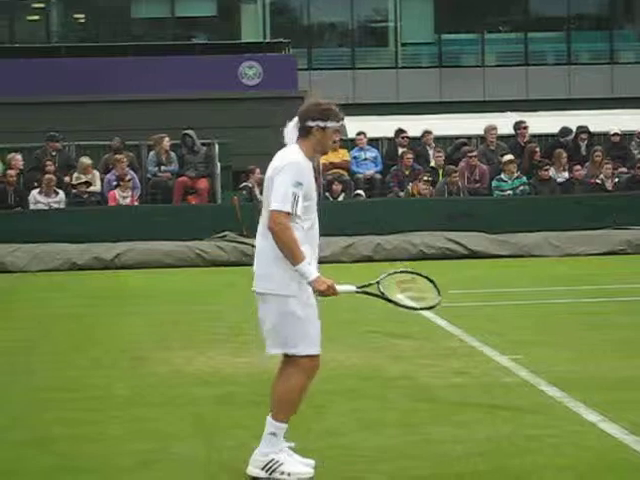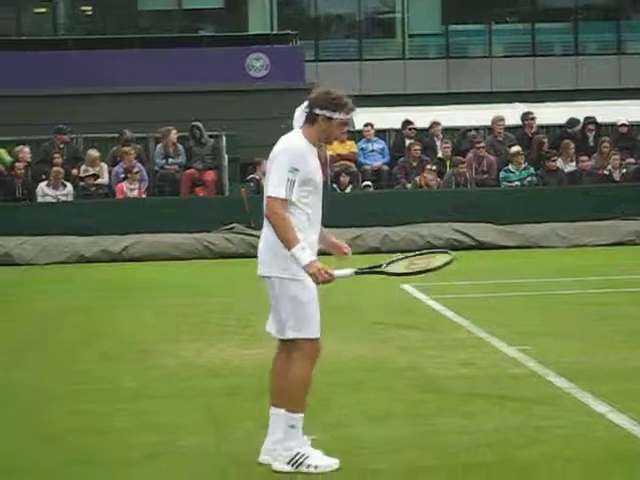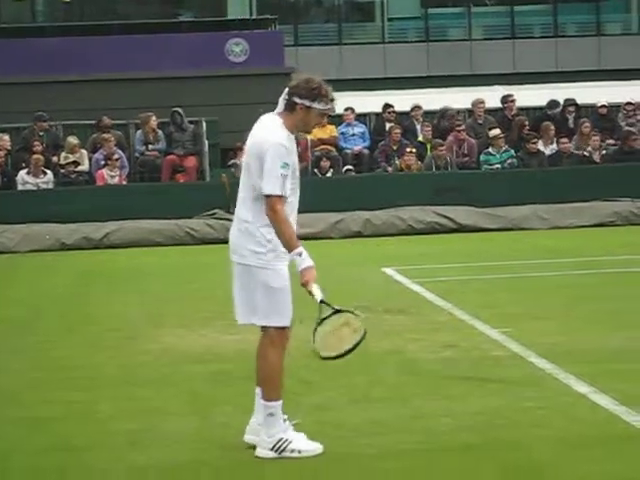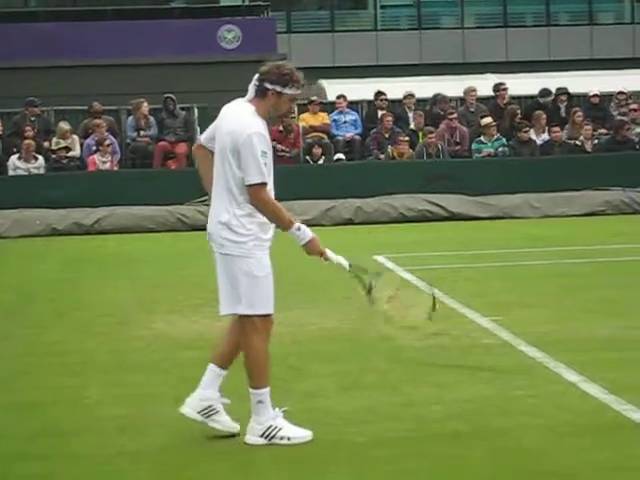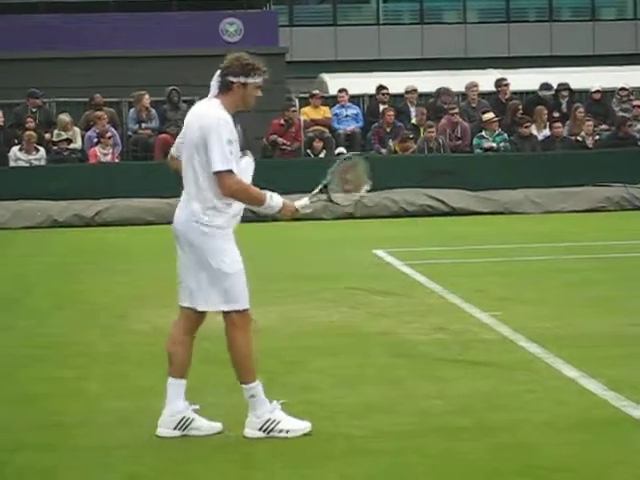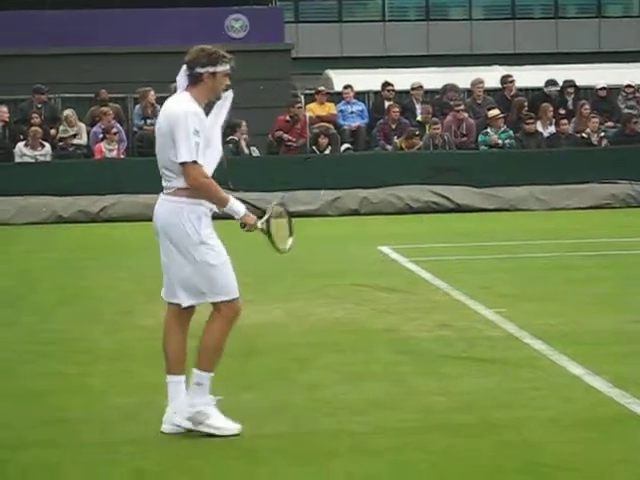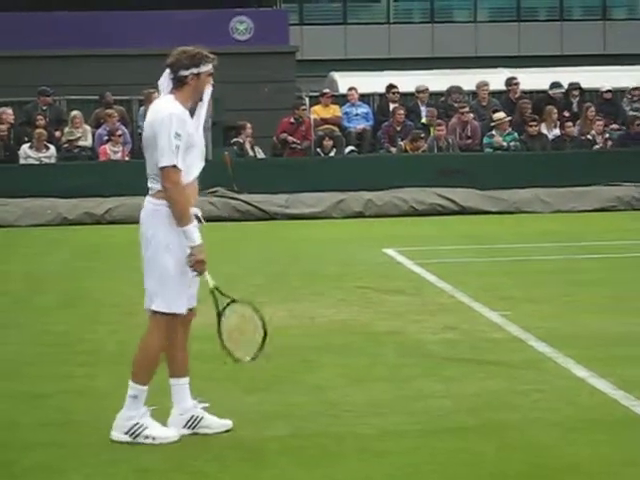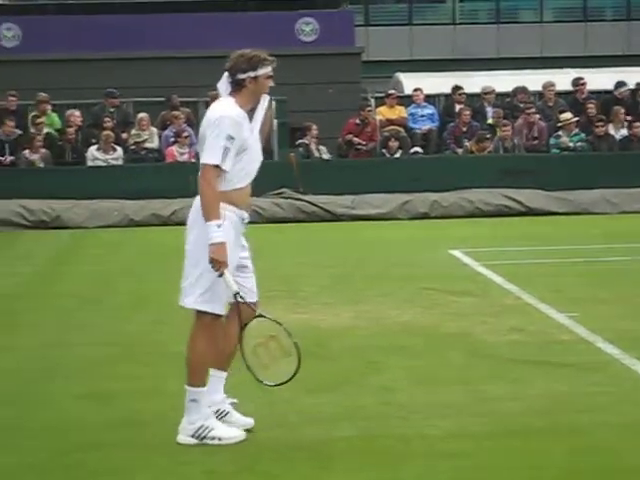
dt=0.3s
person 1, frame 1
left shoulder: (296, 161)
right shoulder: (294, 164)
right elbow: (277, 224)
left wrist: (305, 272)
right wrist: (310, 273)
left hip: (285, 279)
right hip: (285, 280)
left knee: (295, 361)
right knee: (305, 362)
left ankle: (272, 449)
person 1, frame 2
left shoulder: (304, 147)
right shoulder: (293, 150)
right elbow: (274, 209)
left wrist: (325, 240)
right wrist: (304, 258)
left hip: (292, 260)
right hip: (288, 262)
left knee: (289, 346)
right knee: (306, 347)
left ankle: (278, 440)
right ankle: (290, 447)
person 1, frame 3
left shoulder: (271, 124)
right shoulder: (276, 142)
right elbow: (275, 208)
right wrist: (303, 260)
left hip: (258, 244)
right hip: (264, 249)
left knee: (272, 333)
right knee: (276, 334)
left ankle: (262, 422)
right ankle: (273, 433)
person 1, frame 4
left shoulder: (234, 110)
right shoulder: (252, 130)
left elbow: (200, 148)
right elbow: (259, 197)
left wrist: (217, 192)
right wrist: (302, 234)
left hip: (231, 228)
right hip: (243, 235)
left knee: (245, 319)
right knee: (258, 323)
left ankle: (206, 398)
right ankle: (264, 421)
person 1, frame 5
left shoulder: (201, 110)
right shoulder: (217, 120)
left elbow: (176, 159)
right elbow: (229, 185)
right wrist: (275, 203)
left hip: (193, 222)
right hip: (208, 229)
left knee: (190, 315)
right knee: (237, 318)
left ankle: (175, 411)
right ankle: (260, 414)
person 1, frame 6
left shoulder: (181, 106)
right shoulder: (187, 111)
right elbow: (194, 176)
right wrist: (238, 210)
left hip: (174, 211)
right hip: (187, 216)
left knee: (179, 309)
right knee: (227, 306)
left ankle: (180, 408)
right ankle: (197, 402)
person 1, frame 7
left shoulder: (176, 111)
right shoulder: (170, 114)
right elbow: (172, 182)
right wrist: (195, 239)
left hip: (173, 220)
right hip: (168, 220)
left knee: (180, 317)
right knee: (165, 319)
left ankle: (184, 410)
right ankle: (131, 417)
person 1, frame 8
left shoulder: (239, 114)
right shoulder: (226, 116)
left elbow: (249, 155)
right elbow: (207, 178)
left wrist: (264, 106)
right wrist: (215, 237)
left hip: (230, 221)
right hip: (218, 223)
left knee: (240, 312)
right knee: (212, 317)
left ankle: (213, 400)
right ankle: (196, 419)
